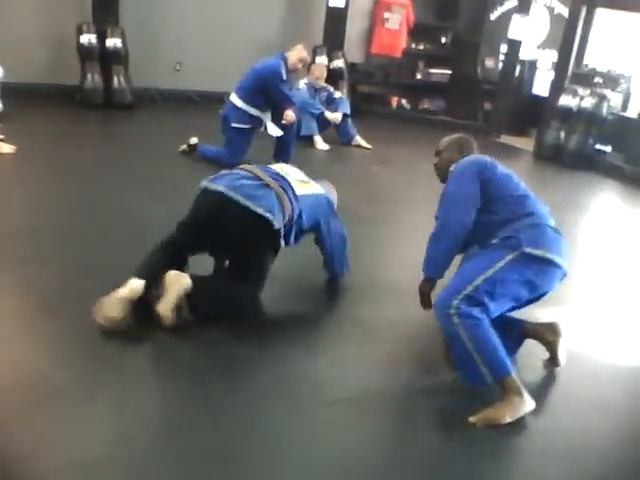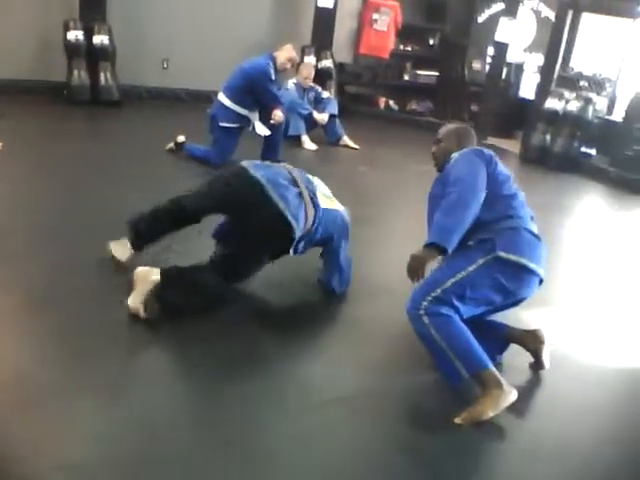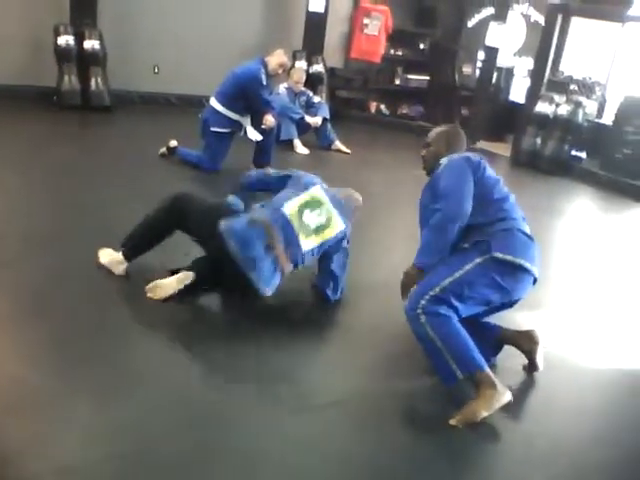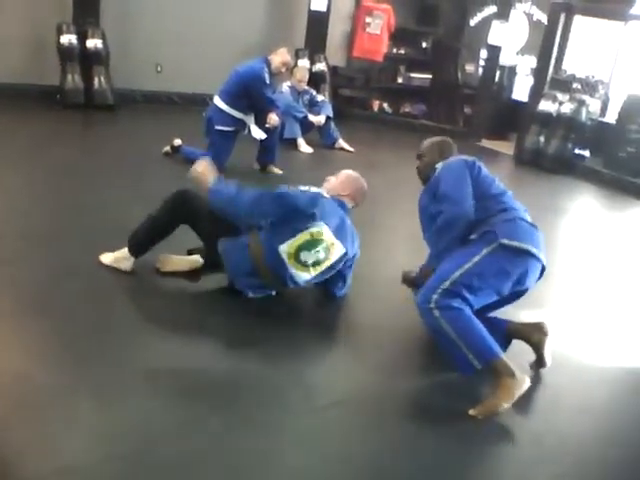
dt=0.3s
person 1, frame 1
left shoulder: (466, 169)
right shoulder: (480, 174)
left elbow: (453, 224)
right elbow: (470, 232)
left wrist: (430, 275)
left hip: (528, 250)
right hip: (542, 255)
left knee: (453, 306)
right knee: (467, 309)
left ankle: (514, 394)
right ankle: (540, 332)
person 1, frame 2
left shoulder: (468, 159)
right shoulder: (472, 167)
left elbow: (464, 202)
left wrist: (433, 248)
left hip: (504, 253)
right hip: (522, 261)
left knee: (424, 306)
right knee: (446, 314)
left ankle: (495, 388)
right ankle: (524, 338)
person 1, frame 3
left shoulder: (456, 165)
right shoulder: (462, 171)
left elbow: (451, 215)
left wrist: (419, 266)
right wrist: (431, 267)
left hip: (499, 253)
right hip: (515, 261)
left knee: (422, 307)
right knee: (441, 317)
left ankle: (489, 388)
right ankle: (517, 338)
person 1, frame 4
left shoulder: (451, 168)
right shoulder: (441, 186)
left elbow: (456, 215)
left wrist: (432, 266)
right wrist: (425, 277)
left hip: (507, 243)
right hip: (523, 254)
left knee: (435, 301)
right knee: (451, 312)
left ankle: (508, 377)
right ankle: (526, 332)
person 2, frame 1
left shoulder: (281, 169)
right shoulder: (324, 203)
right elbow: (336, 258)
left wrist: (219, 254)
right wrist: (334, 278)
left hip: (218, 190)
right hip: (259, 216)
left knee: (173, 247)
right knee: (243, 292)
left ankle: (137, 284)
right ankle: (187, 284)
person 2, frame 2
left shoulder: (305, 177)
right shoulder: (340, 222)
right elbow: (337, 285)
left wrist: (221, 239)
right hip: (276, 223)
left knee: (185, 206)
right knee: (223, 274)
left ankle: (130, 244)
right ankle: (158, 276)
person 2, frame 3
left shoulder: (309, 181)
right shoulder: (341, 232)
left elbow: (265, 178)
right elbow: (330, 292)
left wrist: (243, 182)
right wrist: (321, 281)
left hip: (240, 232)
right hip: (257, 273)
left knee: (179, 204)
right knee: (228, 270)
left ankle: (122, 256)
right ankle: (191, 277)
person 2, frame 4
left shoulder: (312, 199)
right shoulder: (352, 241)
left elbow: (253, 204)
right elbow: (336, 289)
left wrist: (213, 182)
left hip: (247, 269)
right hip: (265, 285)
left knee: (184, 200)
left ankle: (128, 254)
right ankle: (199, 260)
person 3, frame 1
left shoulder: (280, 65)
right shoulder: (274, 68)
left elbow: (284, 97)
right elbow: (282, 97)
left wrist: (289, 110)
right wrist: (289, 108)
left hip: (254, 113)
right hip: (240, 115)
left knee: (288, 120)
right knee: (231, 161)
left ankle: (282, 162)
right ankle: (194, 146)
person 3, frame 2
left shoulder: (267, 65)
right shoulder: (262, 68)
left elbow: (270, 97)
right elbow: (271, 97)
left wrist: (277, 110)
right wrist: (277, 108)
left hip: (243, 111)
right hip: (227, 114)
left knee: (276, 120)
right knee: (218, 160)
left ankle: (270, 161)
right ankle: (181, 144)
person 3, frame 3
left shoulder: (260, 70)
right shoulder: (254, 73)
left elbow: (262, 101)
right elbow: (262, 102)
left wrist: (268, 114)
right wrist: (268, 113)
left hip: (234, 116)
right hip: (219, 119)
left knee: (268, 125)
right knee: (210, 166)
left ankle: (261, 164)
right ankle: (174, 148)
person 3, frame 4
left shoulder: (262, 67)
right shoulder: (257, 72)
left elbow: (266, 99)
right elbow: (265, 100)
left wrist: (273, 113)
right wrist: (272, 112)
left hip: (237, 115)
right hip: (223, 117)
left knee: (272, 124)
right knee: (215, 164)
left ankle: (265, 164)
right ankle: (178, 147)
